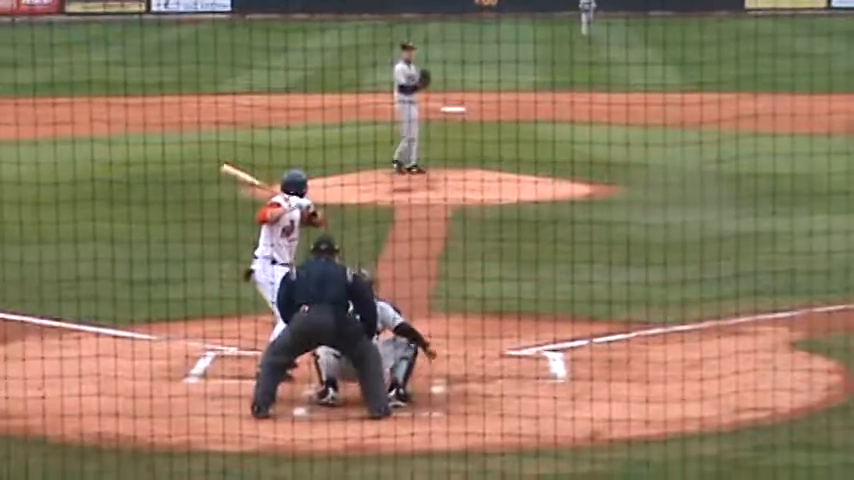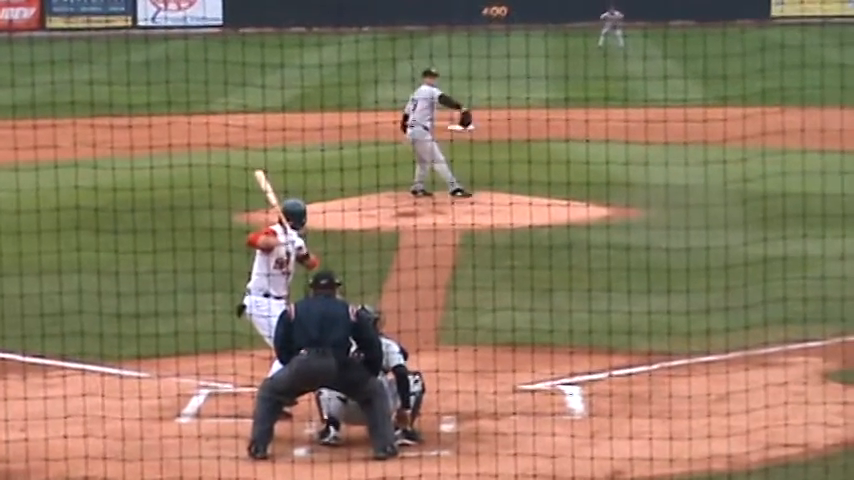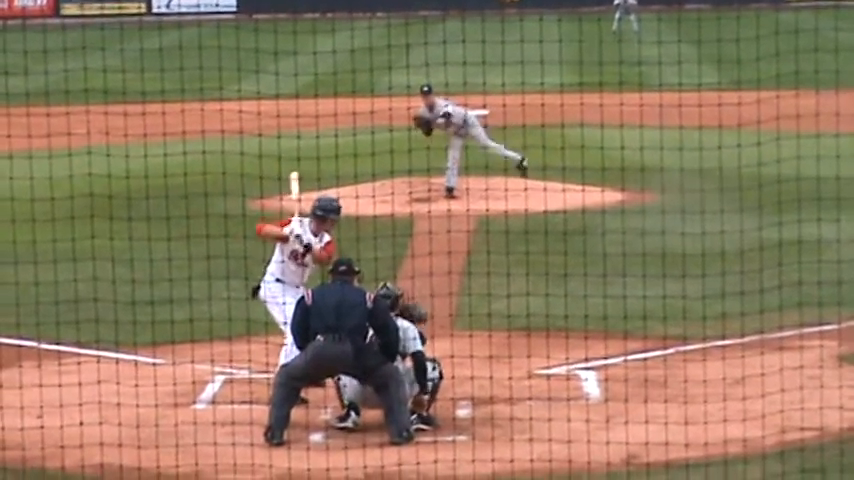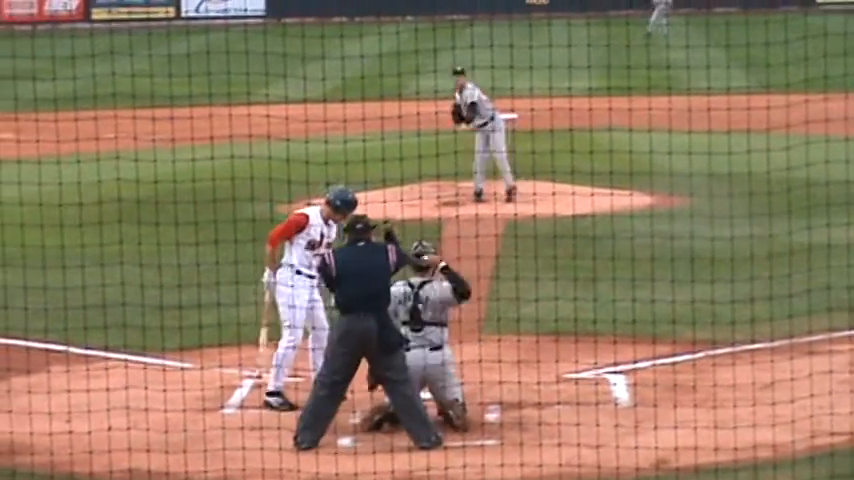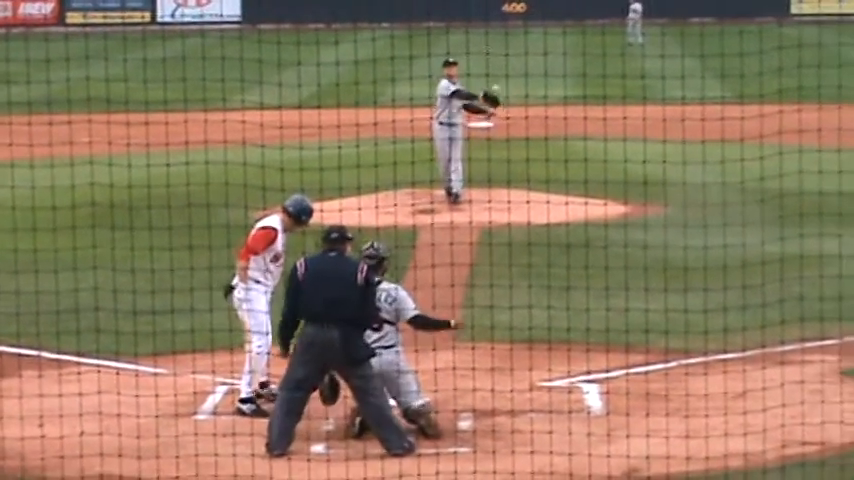
dt=1s
person 1, frame 1
left shoulder: (296, 209)
right shoulder: (278, 204)
left elbow: (320, 222)
right elbow: (262, 218)
left wrist: (310, 209)
right wrist: (289, 205)
left hip: (281, 268)
right hip: (269, 269)
person 1, frame 2
left shoulder: (294, 240)
right shoulder: (273, 234)
left elbow: (313, 264)
right elbow: (251, 240)
left wrist: (303, 252)
right wrist: (283, 242)
left hip: (277, 303)
right hip: (261, 304)
person 1, frame 3
left shoulder: (326, 239)
right shoulder: (294, 224)
left elbow: (323, 259)
right elbow: (261, 229)
left wrist: (306, 243)
right wrist: (286, 232)
left hip: (296, 289)
right hip: (275, 287)
person 1, frame 4
left shoulder: (332, 227)
right shoulder: (304, 218)
right elbow: (274, 238)
right wrist: (270, 270)
left hip: (312, 283)
right hip: (292, 280)
left knee: (321, 331)
right knee: (293, 336)
right ankle: (273, 392)
person 1, frame 5
left shoulder: (277, 226)
right shoulder: (271, 229)
right elbow: (245, 252)
right wrist: (241, 285)
left hip: (261, 289)
right hip: (252, 289)
left knee: (264, 339)
right knee: (259, 343)
left ankle: (261, 385)
right ankle: (245, 399)
person 2, frame 1
left shoulder: (295, 273)
right shoulder: (347, 274)
left elbow: (284, 307)
right elbow: (367, 307)
left wrist: (296, 327)
right wrist: (367, 334)
left hip: (303, 322)
right hip: (336, 323)
left knee: (274, 356)
right knee: (368, 355)
left ankle: (260, 406)
right ankle: (379, 407)
person 2, frame 2
left shoulder: (292, 310)
right shoulder: (350, 311)
left elbow: (281, 347)
right elbow: (373, 346)
right wrist: (371, 373)
left hip: (303, 365)
right hip: (338, 366)
left knee: (268, 392)
right knee: (375, 393)
left ankle: (258, 447)
right ankle: (385, 447)
person 2, frame 3
left shoulder: (310, 296)
right shoulder: (367, 298)
left elbow: (298, 333)
right elbow: (389, 333)
right wrist: (387, 359)
left hip: (319, 351)
right hip: (354, 352)
left knee: (285, 378)
right knee: (391, 378)
left ankle: (275, 432)
right ankle: (400, 431)
person 2, frame 4
left shoulder: (333, 258)
right shoulder: (387, 252)
left elbow: (329, 283)
right elbow: (402, 258)
right wrist: (390, 236)
left hip: (348, 326)
right hip: (380, 326)
left knee: (328, 383)
right knee: (400, 383)
left ankle: (306, 437)
right ankle: (426, 436)
person 2, frame 5
left shoulder: (302, 267)
right shoulder: (359, 270)
left elbow: (291, 309)
right elbow: (369, 315)
left wrist: (285, 340)
right wrist: (355, 331)
left hip: (312, 336)
right hip: (346, 338)
left knee: (292, 389)
right knee: (370, 392)
left ankle: (277, 442)
right ankle: (397, 443)
person 3, frame 1
right shoulder: (379, 305)
right elbow: (403, 329)
right wrist: (425, 346)
left hip: (339, 366)
left knee: (321, 349)
right knee: (408, 343)
left ankle: (329, 389)
right ankle: (397, 392)
person 3, frame 2
right shoulder: (387, 344)
right elbow: (401, 375)
right wrist: (405, 408)
left hip: (345, 411)
right knee: (415, 379)
left ankle: (331, 428)
right ankle: (404, 430)
person 3, frame 3
right shoulder: (406, 326)
right elbow: (419, 360)
right wrist: (423, 393)
left hip: (362, 393)
left knee: (342, 373)
right knee: (432, 367)
left ankle: (350, 412)
right ankle: (419, 415)
person 3, frame 4
left shoulder: (397, 290)
right shoulder: (440, 288)
right elbow: (464, 293)
right wrist: (443, 266)
left hip: (407, 358)
right hip: (437, 357)
right knee: (454, 403)
left ankle: (387, 412)
right ankle: (452, 409)
person 3, frame 5
right shoulder: (394, 292)
right elbow: (417, 321)
right wrist: (449, 324)
right hip: (391, 357)
right knee: (414, 405)
left ankle: (361, 418)
right ankle: (422, 417)
person 4, frame 1
left shoulder: (413, 67)
right shoulder: (399, 68)
left elbow: (415, 85)
right elbow: (402, 88)
left wrist: (421, 84)
right wrist: (417, 86)
left hip: (412, 104)
right hip: (403, 104)
left knee: (413, 135)
right knee: (408, 135)
left ankle: (411, 164)
right ankle: (397, 161)
person 4, frame 2
left shoulder: (415, 94)
right shoulder: (430, 91)
left elbow: (406, 114)
right elbow: (443, 99)
left wrist: (404, 126)
right wrist: (461, 108)
left hip: (412, 132)
right hip: (421, 132)
left knee: (423, 161)
right knee: (438, 161)
left ankle: (417, 188)
right ankle: (454, 189)
person 4, frame 3
left shoulder: (442, 106)
right shoulder: (424, 111)
left elbow: (446, 116)
right elbow: (427, 132)
left wrist: (442, 120)
right wrist: (422, 125)
left hip: (467, 123)
right hip: (455, 131)
left knee: (488, 144)
right knee: (452, 158)
left ankle: (518, 160)
right ankle: (449, 188)
person 4, frame 4
left shoulder: (471, 91)
right shoulder: (458, 95)
left elbow: (472, 111)
right elbow: (459, 120)
left wrist: (466, 123)
right wrist: (456, 113)
left hip: (494, 124)
right hip: (480, 127)
left knee: (500, 155)
right knee: (479, 159)
left ankle: (510, 187)
right ankle: (478, 191)
person 4, frame 5
left shoulder: (460, 86)
right shoulder: (443, 85)
left elbow: (465, 105)
right elbow: (459, 95)
left wrist: (485, 111)
right wrist: (479, 97)
left hip: (456, 127)
right hip: (441, 127)
left knee: (456, 160)
right knee: (444, 160)
left ankle: (456, 193)
right ankle: (448, 187)
